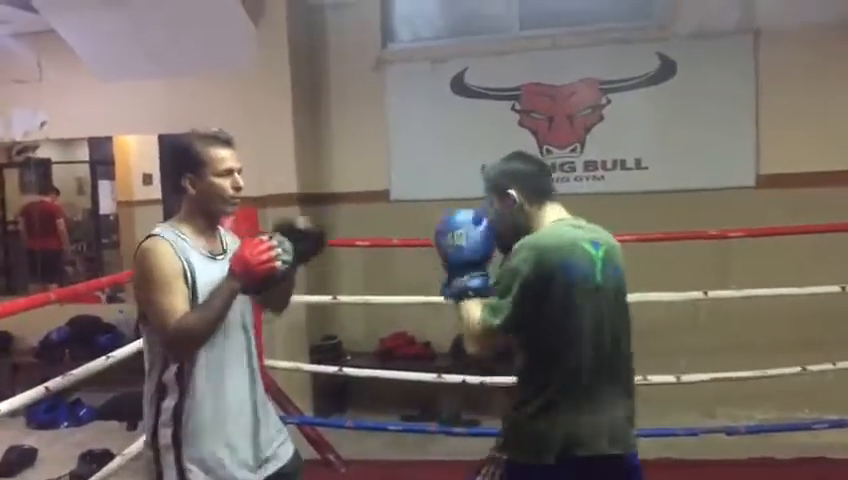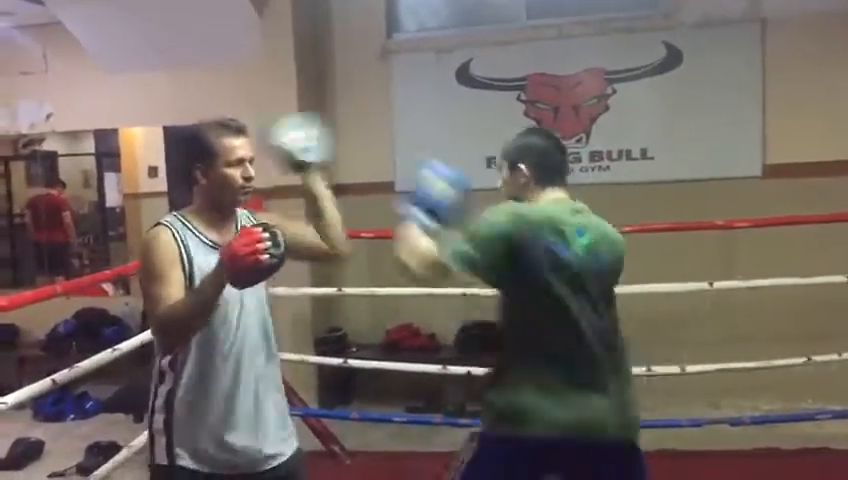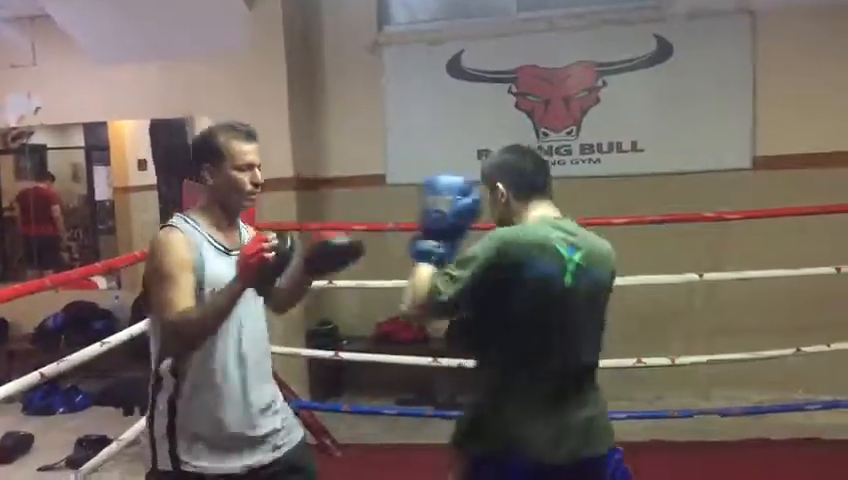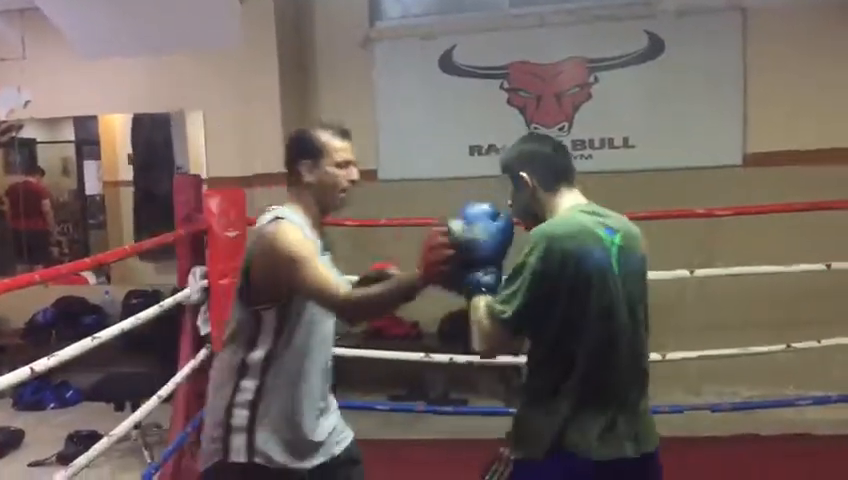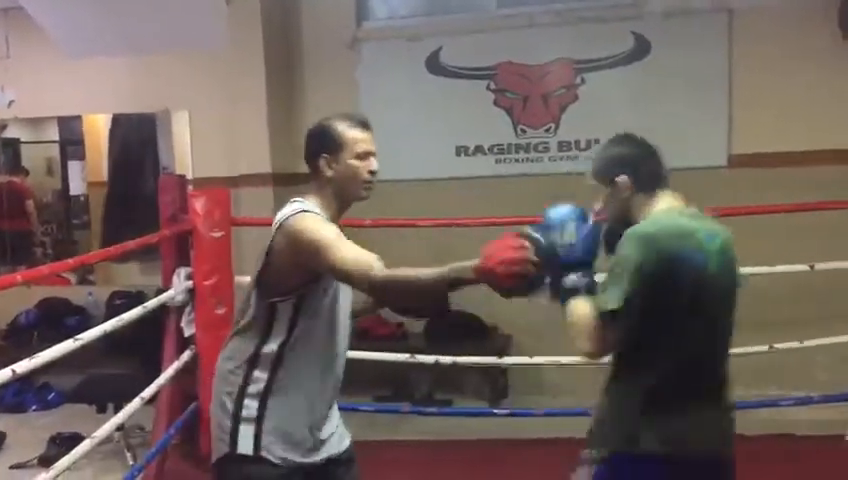
dt=0.3s
person 1, frame 1
left shoulder: (230, 242)
right shoulder: (160, 250)
left elbow: (274, 302)
right elbow: (178, 341)
left wrist: (287, 262)
right wrist: (235, 279)
right hip: (193, 448)
person 1, frame 2
left shoulder: (255, 225)
right shoulder: (167, 239)
left elbow: (336, 248)
right elbow: (168, 329)
left wrist: (314, 180)
right wrist: (224, 272)
person 1, frame 3
left shoulder: (247, 235)
right shoulder: (176, 242)
left elbow: (278, 301)
right elbow: (179, 335)
left wrist: (311, 266)
right wrist: (241, 279)
left hip: (263, 423)
right hip: (193, 437)
person 1, frame 4
left shoulder: (310, 229)
right shoulder: (281, 234)
right elbow: (347, 306)
left wrist: (372, 286)
right wrist: (421, 276)
left hip: (309, 416)
right hip: (254, 426)
person 1, frame 5
left shoulder: (326, 225)
right shoulder: (303, 226)
right elbow: (382, 282)
left wrist: (406, 298)
right wrist: (479, 270)
left hip: (310, 411)
right hip: (260, 413)
person 2, frame 1
left shoulder: (534, 250)
right shoulder: (606, 244)
left elbow: (480, 342)
left wrist: (465, 276)
right wrist: (510, 260)
left hip: (548, 443)
right hip: (612, 436)
person 2, frame 2
left shoulder: (515, 222)
right shoulder: (609, 239)
left elbow: (420, 261)
left wrist: (419, 211)
left hip: (527, 423)
right hip: (608, 425)
person 2, frame 3
left shoulder: (502, 248)
right shoulder: (600, 252)
left elbow: (416, 308)
left wrist: (432, 241)
left hip: (510, 444)
right hip: (587, 439)
person 2, frame 4
left shoulder: (549, 240)
right shoulder: (627, 233)
left elbow: (488, 342)
left wrist: (479, 279)
left hip: (559, 445)
right hip: (632, 436)
person 2, frame 5
left shoulder: (646, 240)
right shoulder: (716, 237)
left elbow: (593, 341)
left wrist: (572, 278)
left hip: (640, 442)
right hip: (708, 438)
